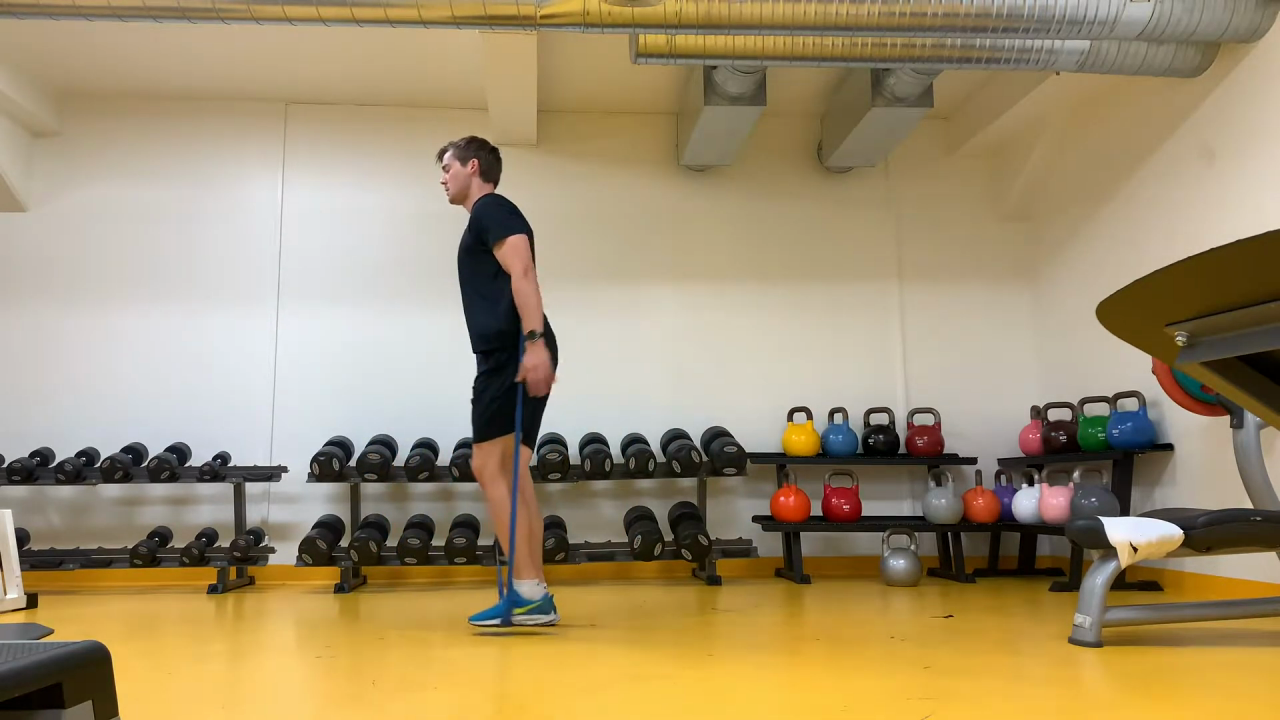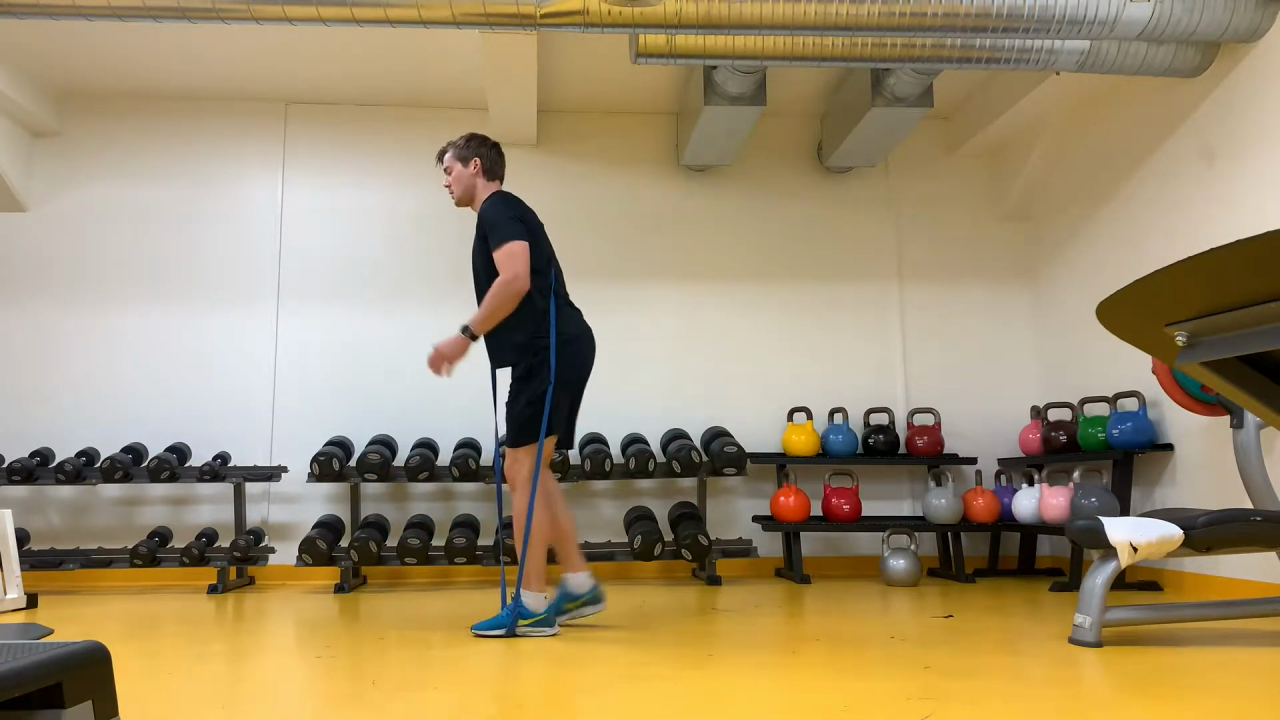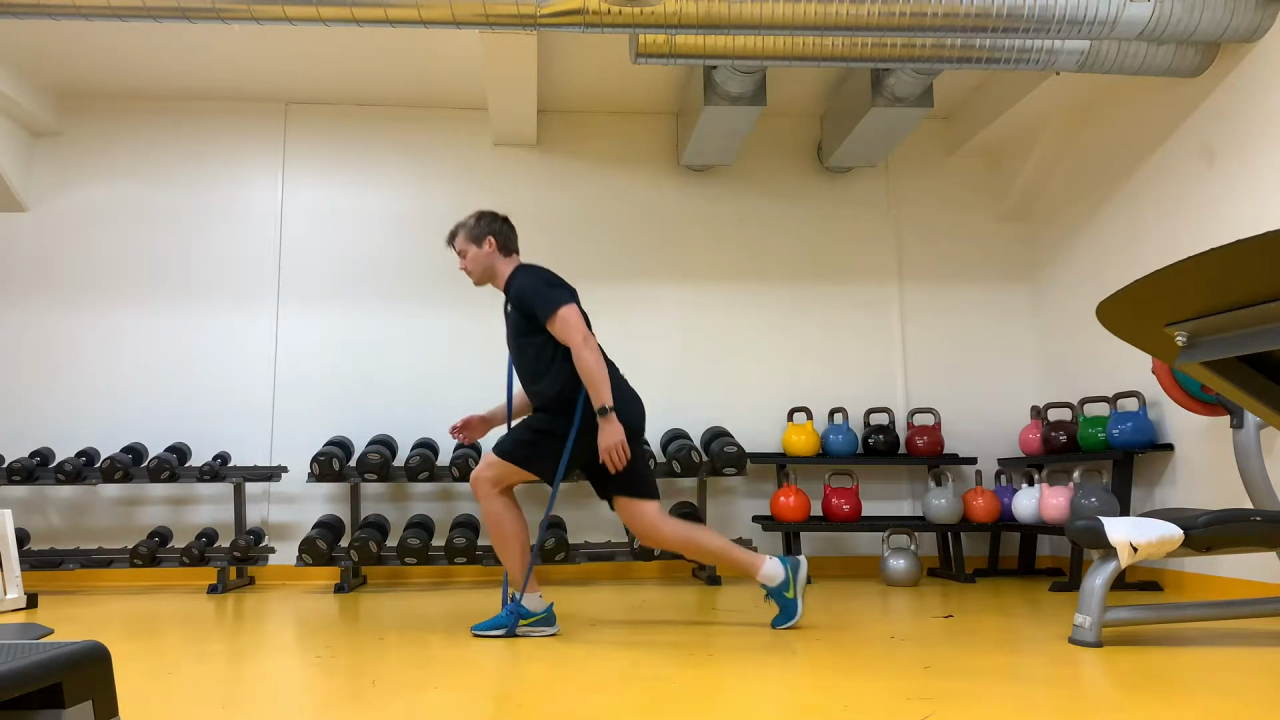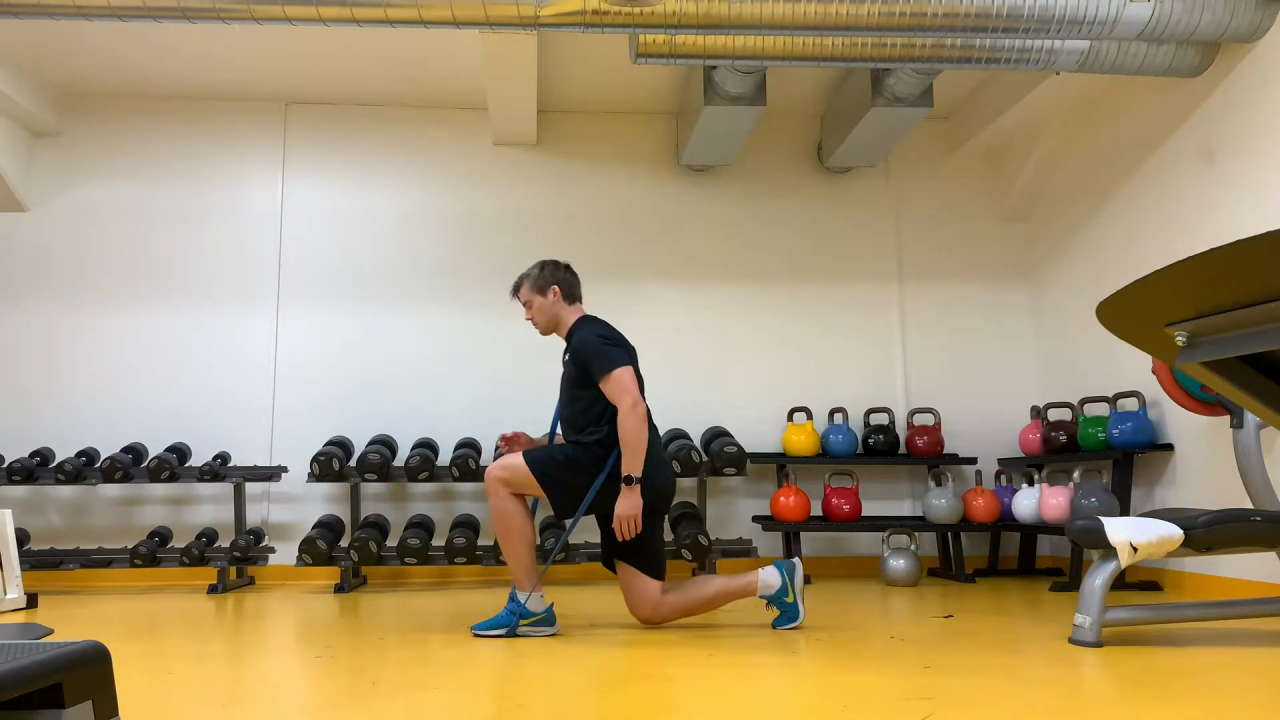
dt=0.5s
person 1, frame 1
left shoulder: (492, 209)
right shoulder: (489, 218)
left elbow: (523, 272)
left wrist: (534, 340)
left hip: (515, 354)
right hip: (514, 357)
left knee: (489, 466)
right knee: (511, 471)
left ankle: (528, 594)
right ankle: (532, 592)
person 1, frame 2
left shoulder: (497, 210)
right shoulder: (506, 215)
left elbow: (516, 282)
left wrist: (465, 336)
left hip: (547, 352)
right hip: (555, 352)
left knee: (520, 470)
right knee: (530, 472)
left ankle: (534, 606)
right ankle: (579, 583)
person 1, frame 3
left shoulder: (529, 284)
right shoulder: (524, 295)
left elbow: (582, 342)
left wrist: (605, 415)
right wrist: (492, 419)
left hip: (588, 412)
right hip: (600, 416)
left knee: (488, 481)
right knee: (655, 527)
left ankle: (530, 607)
right ankle: (778, 572)
person 1, frame 4
left shoulder: (591, 339)
right shoulder: (585, 342)
left elbow: (632, 407)
left wrist: (629, 487)
right wrist: (540, 446)
left hip: (622, 471)
right hip: (631, 478)
left knee: (500, 476)
right knee: (652, 607)
left ankle: (529, 607)
right ankle: (773, 580)
